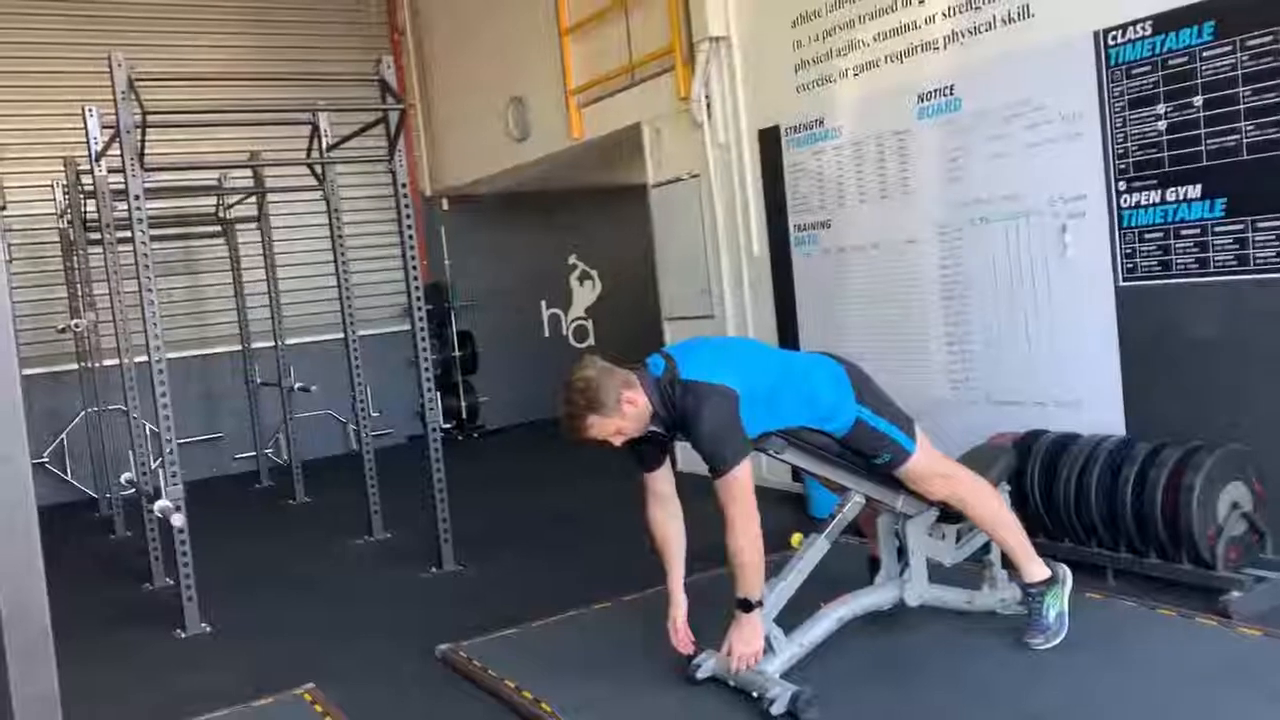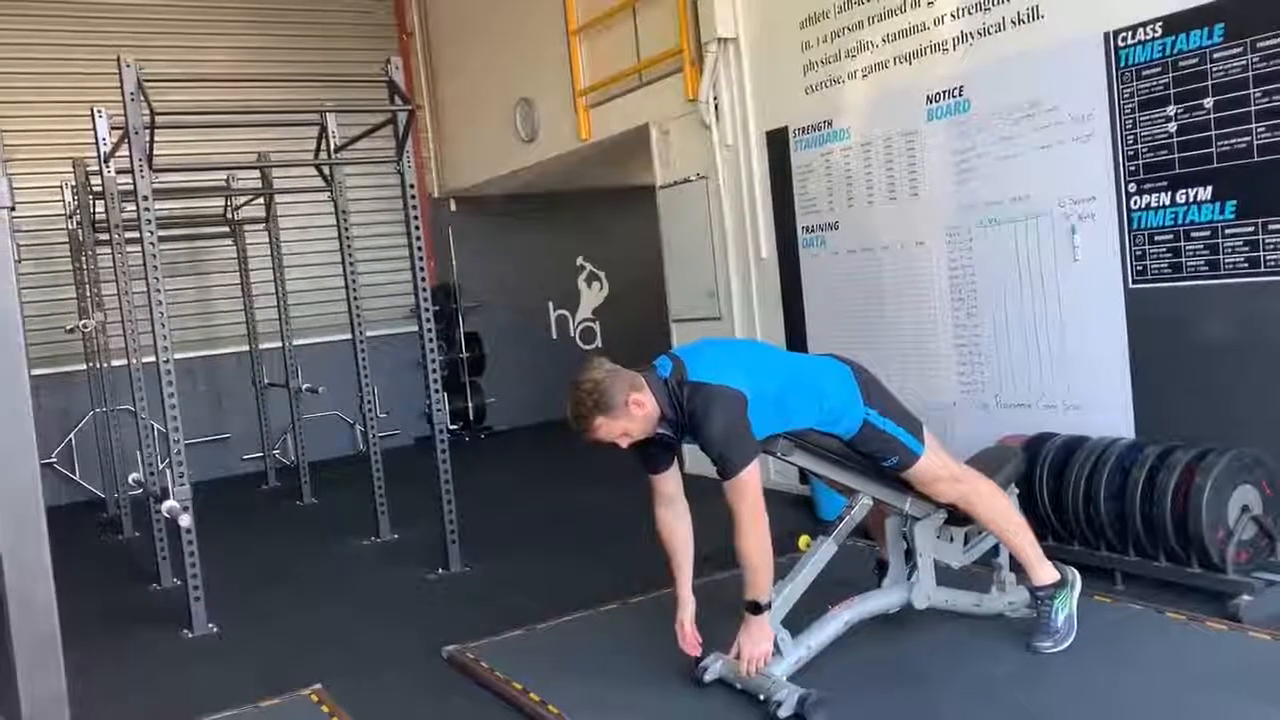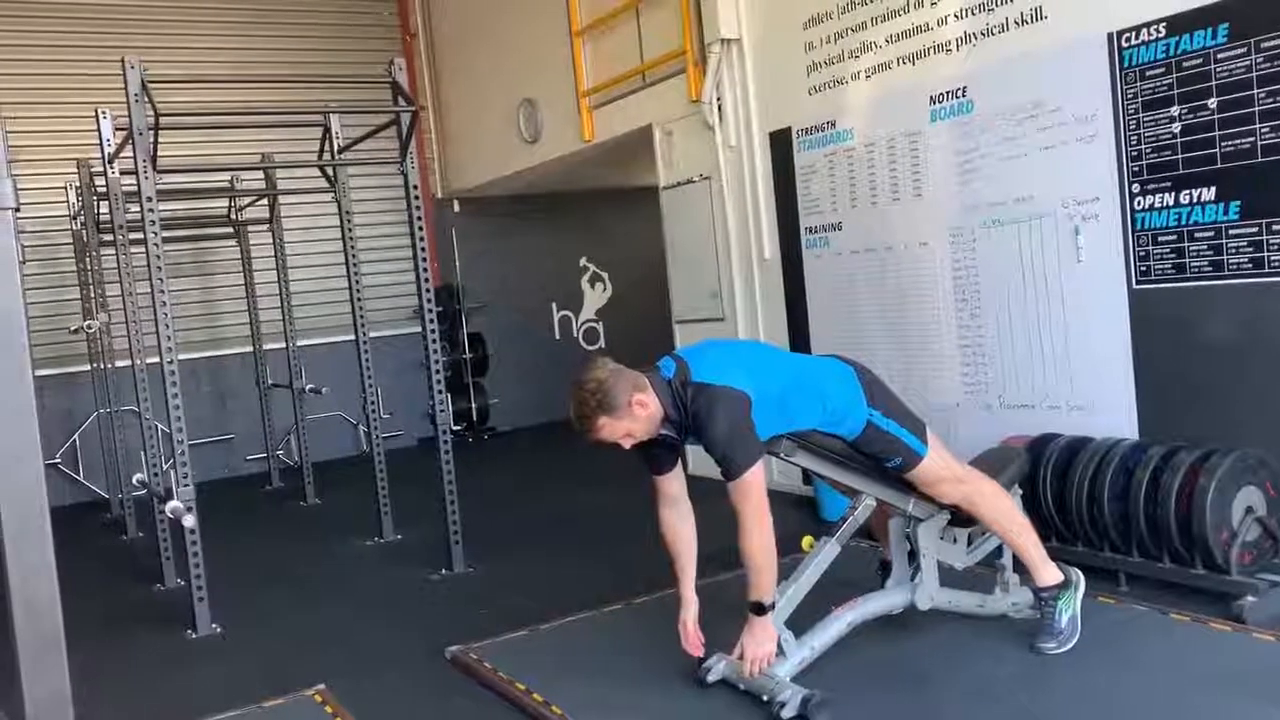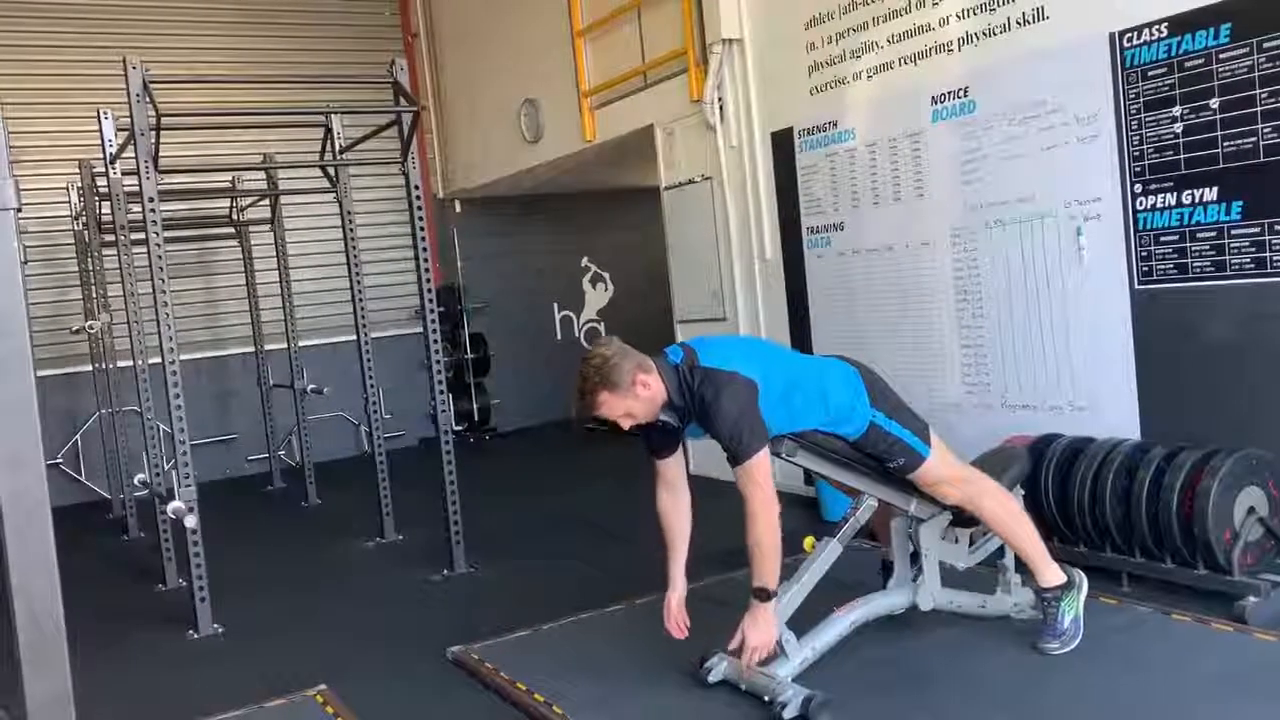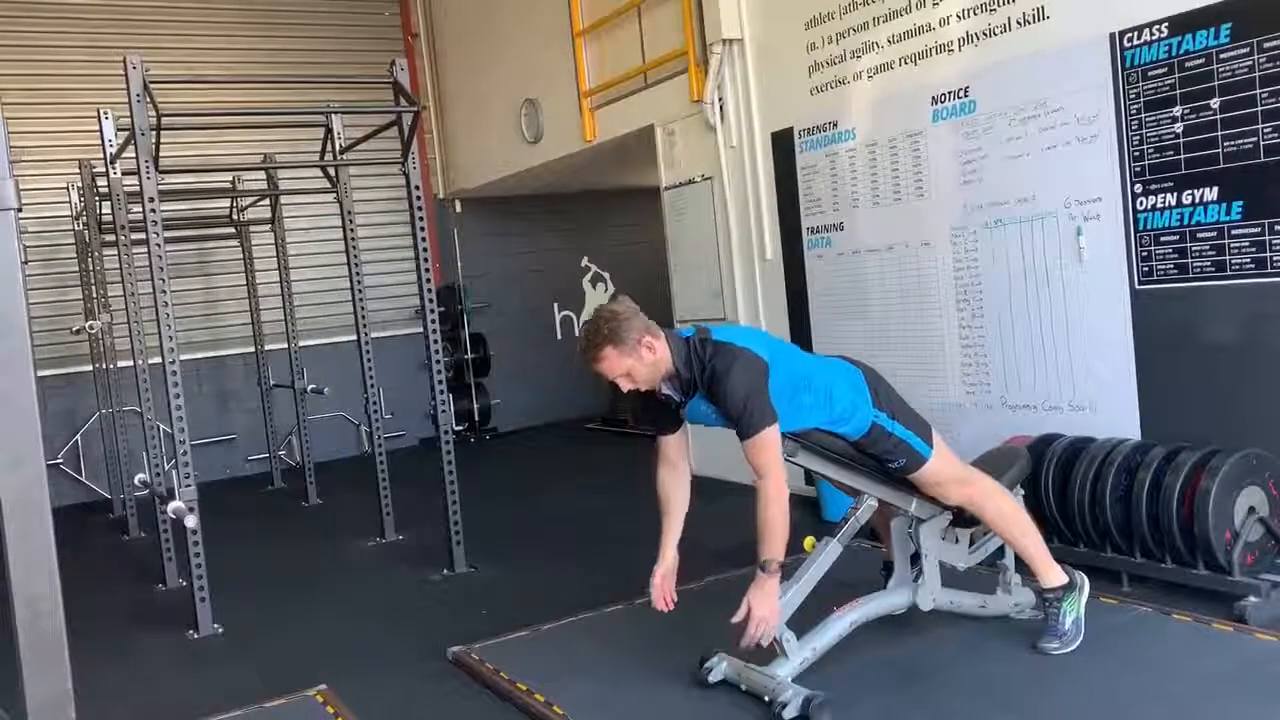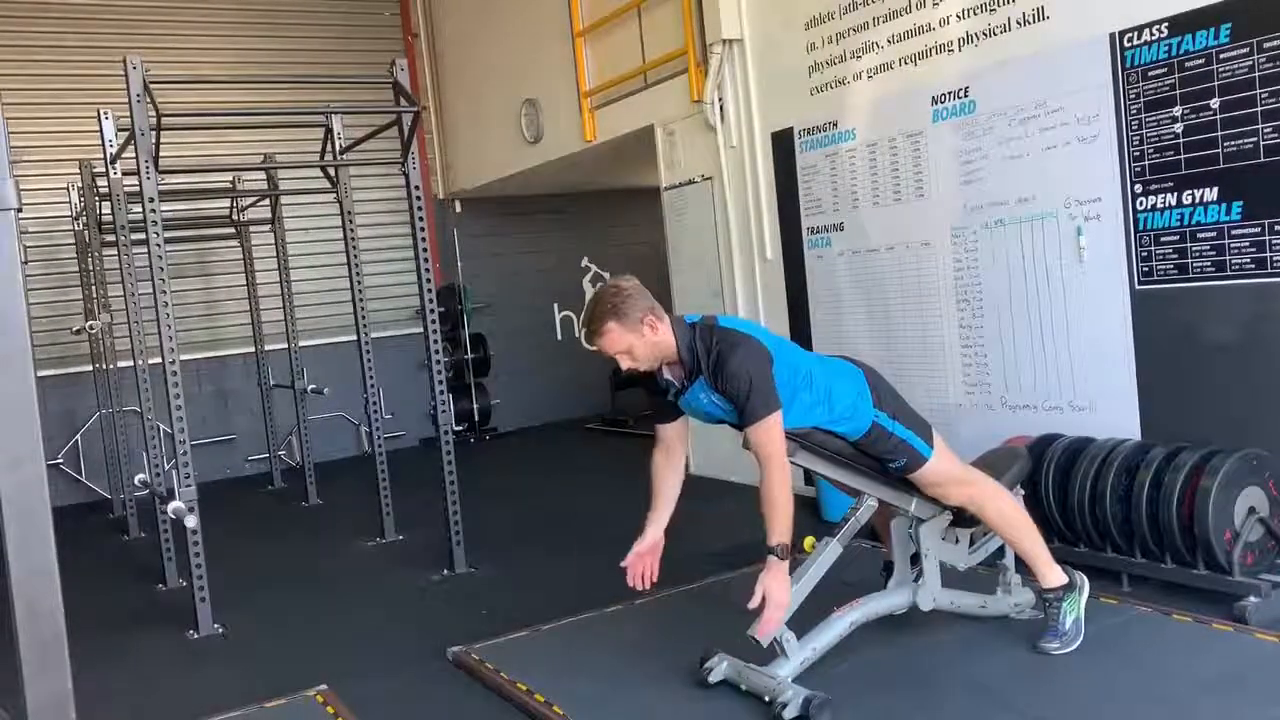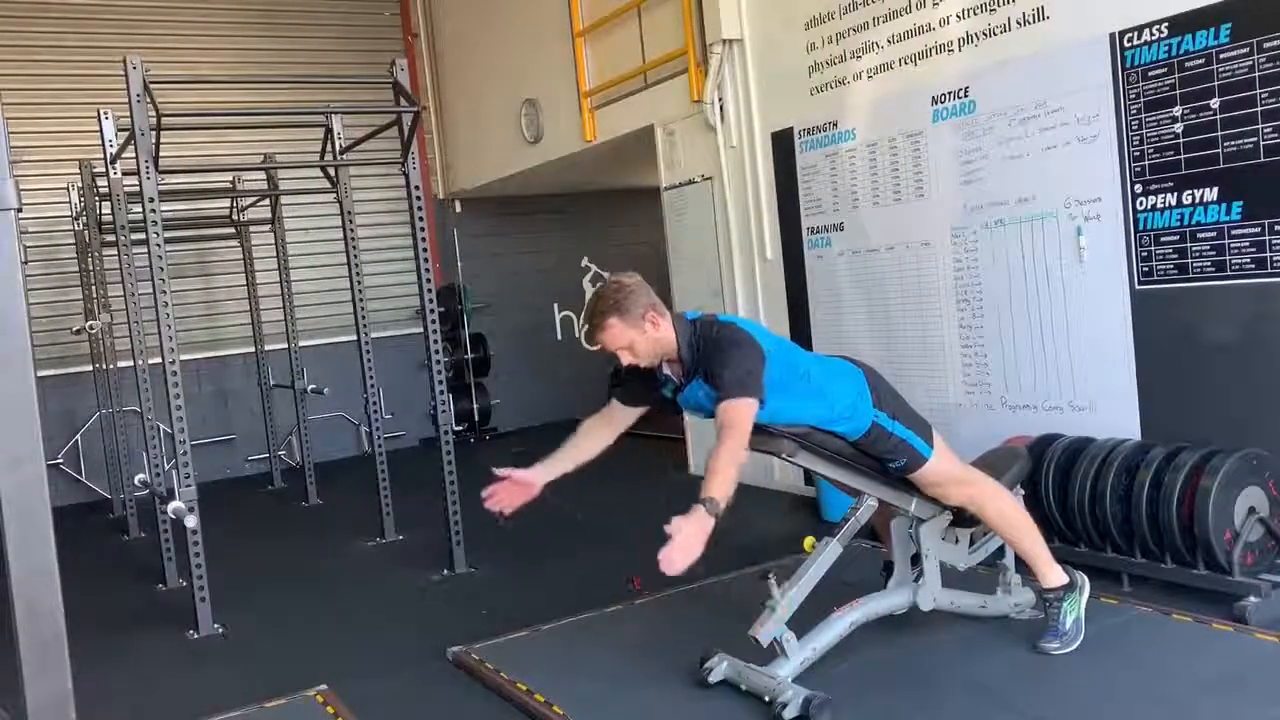
dt=0.4s
person 1, frame 1
left shoulder: (703, 403)
right shoulder: (641, 399)
left elbow: (742, 517)
right elbow: (662, 501)
left wrist: (748, 614)
right wrist: (677, 595)
left hip: (835, 395)
right hip: (802, 410)
left knee: (937, 478)
left ankle: (1041, 579)
person 1, frame 2
left shoulder: (711, 406)
right shoulder: (648, 401)
left elbow: (750, 518)
right elbow: (670, 503)
left wrist: (756, 617)
right wrist: (685, 597)
left hip: (843, 397)
right hip: (809, 412)
left knee: (945, 481)
left ankle: (1051, 582)
person 1, frame 3
left shoulder: (714, 404)
right shoulder: (651, 402)
left elbow: (754, 517)
right elbow: (674, 503)
left wrist: (760, 617)
right wrist: (688, 598)
left hip: (847, 399)
right hip: (813, 410)
left knee: (950, 482)
left ankle: (1055, 584)
person 1, frame 4
left shoulder: (720, 393)
right shoulder: (655, 395)
left elbow: (761, 504)
right elbow: (672, 488)
left wrist: (762, 605)
right wrist: (676, 581)
left hip: (849, 400)
right hip: (815, 416)
left knee: (952, 484)
left ankle: (1057, 585)
person 1, frame 5
left shoulder: (728, 367)
right shoulder: (657, 383)
left elbow: (772, 479)
right elbow: (672, 463)
left wrist: (767, 579)
right wrist: (667, 554)
left hip: (853, 401)
right hip: (815, 420)
left knee: (955, 485)
left ankle: (1058, 585)
person 1, frame 6
left shoulder: (732, 353)
right shoulder: (661, 372)
left elbow: (774, 464)
right elbow: (670, 450)
left wrist: (777, 564)
right wrist: (654, 532)
left hip: (854, 402)
right hip: (817, 421)
left knee: (956, 486)
left ankle: (1059, 585)
person 1, frame 7
left shoulder: (726, 344)
right shoulder: (657, 366)
left elbow: (734, 437)
right elbow: (607, 422)
left wrist: (703, 517)
right wrist: (539, 476)
left hip: (858, 403)
right hip: (816, 423)
left knee: (956, 486)
left ankle: (1060, 585)
